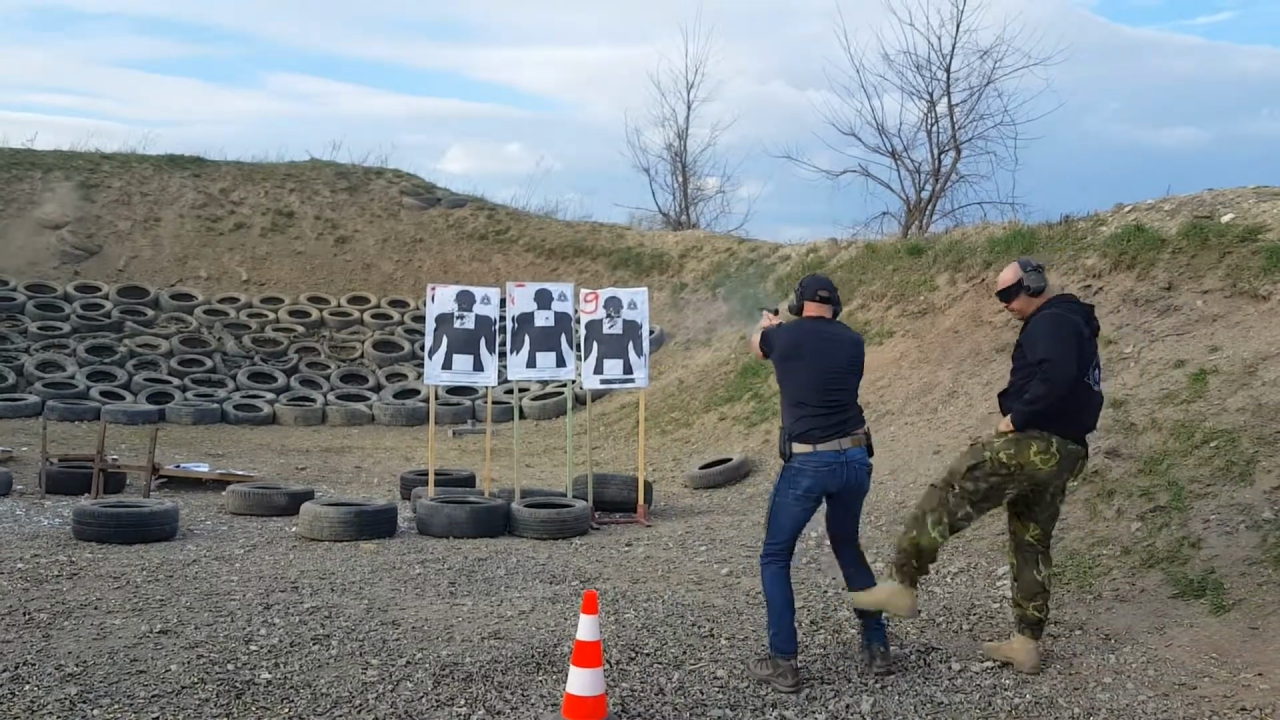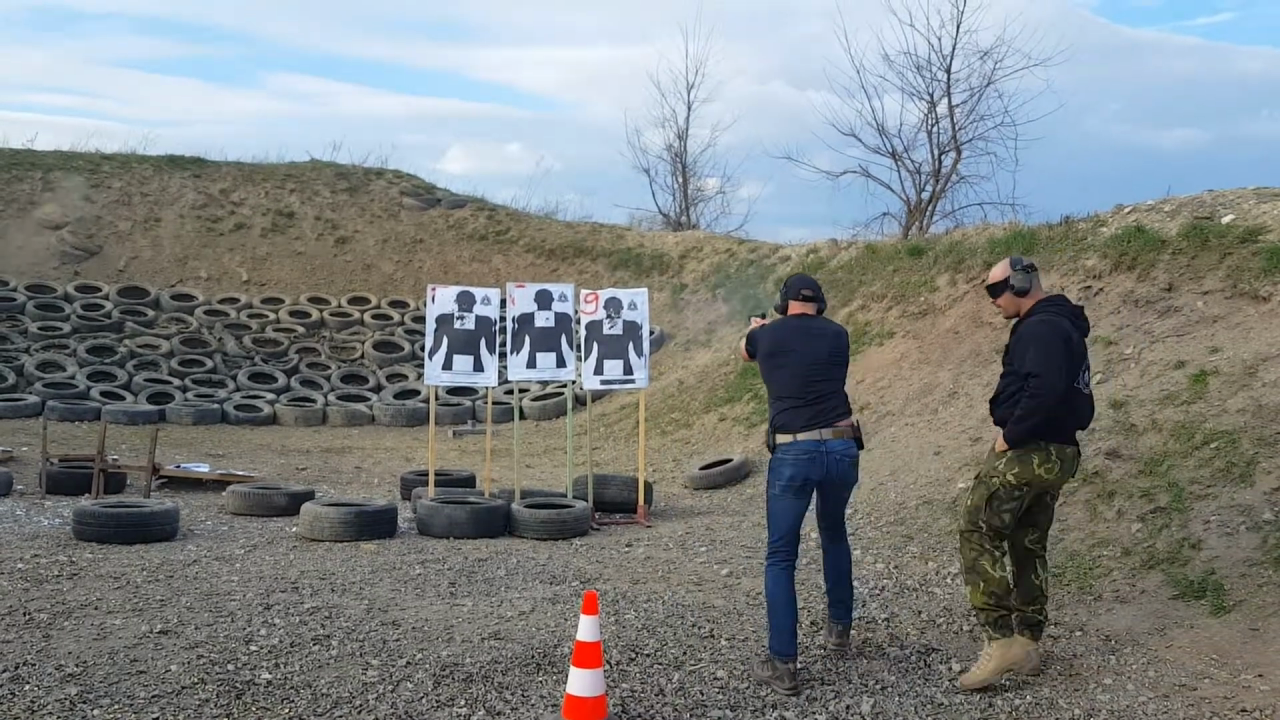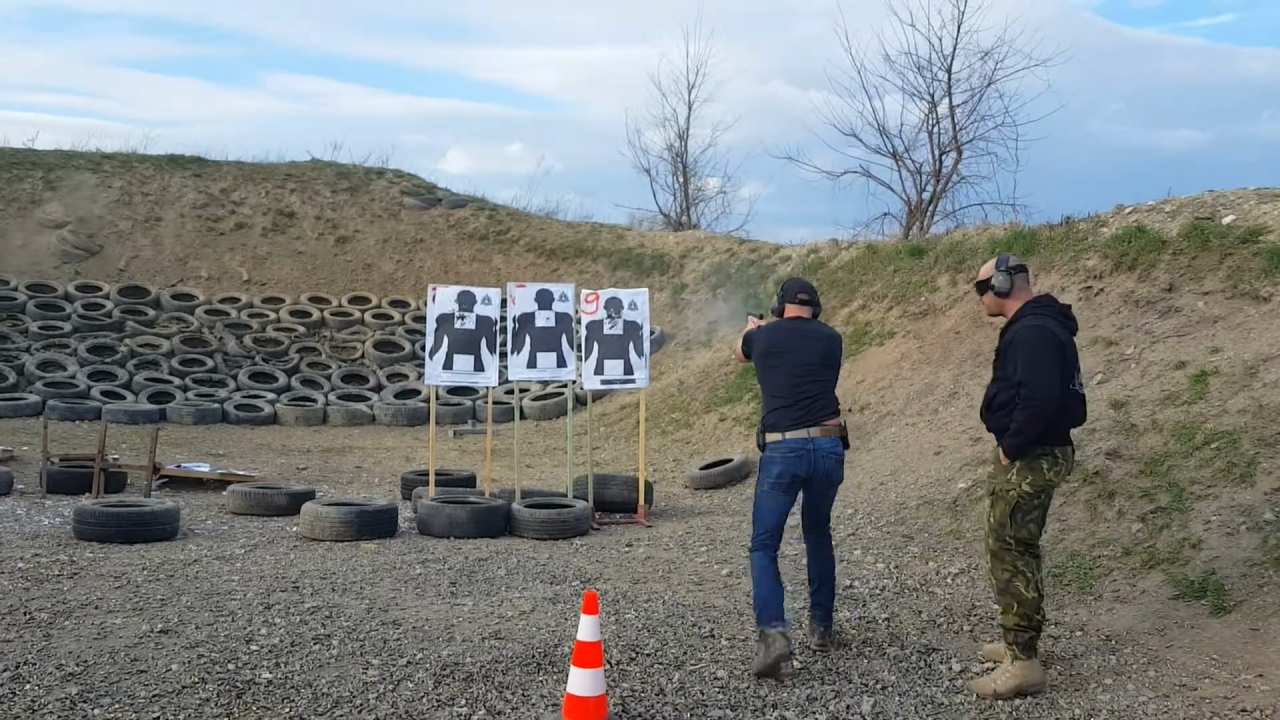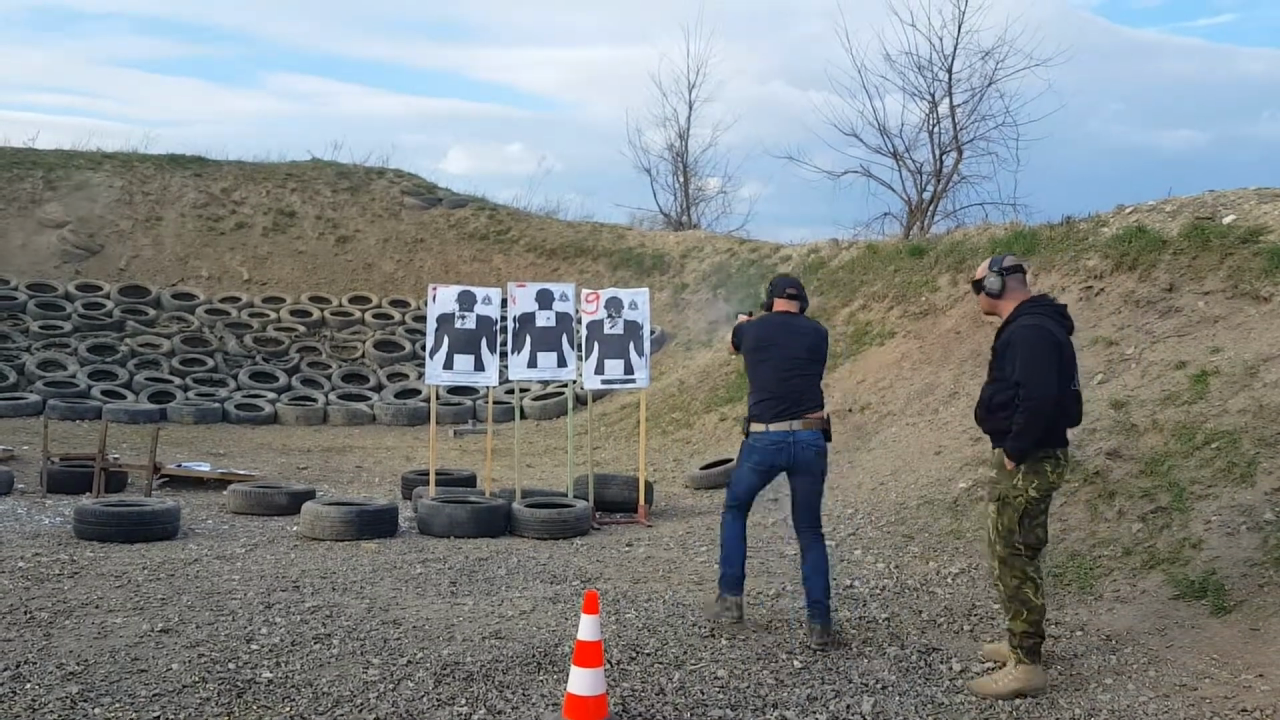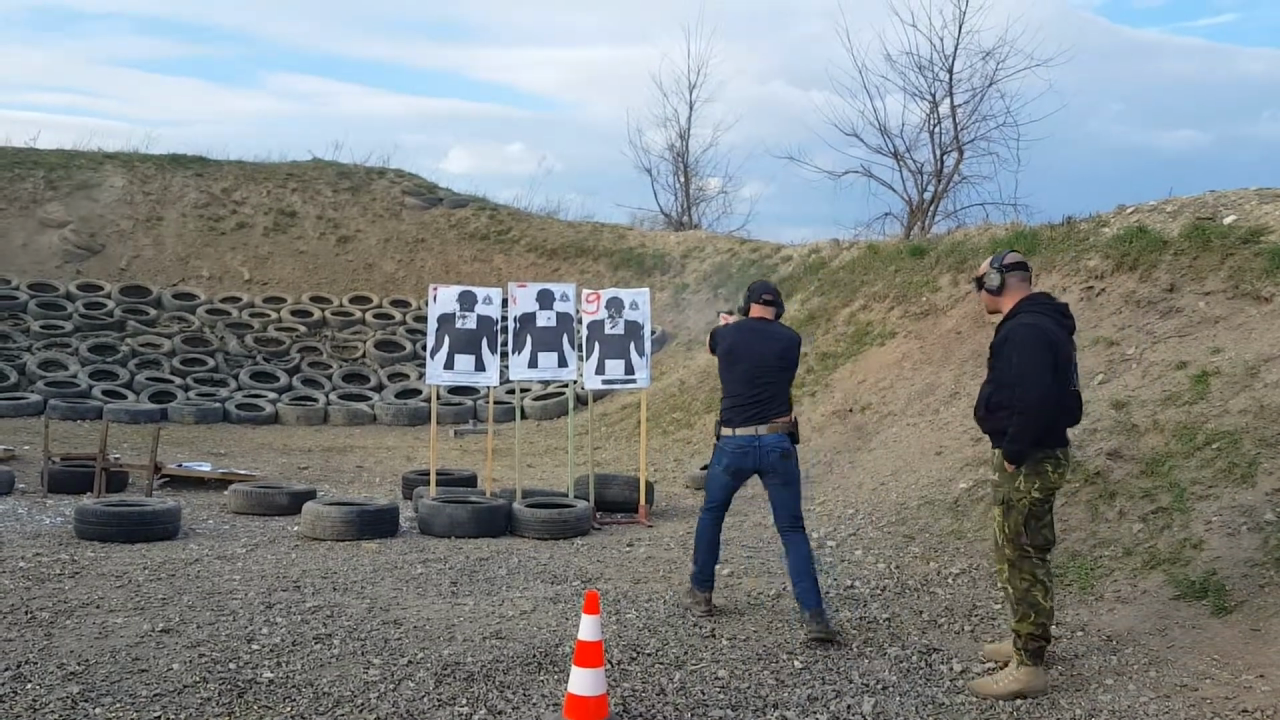
dt=0.2s
person 1, frame 1
left shoulder: (1050, 324)
right shoulder: (1071, 326)
left elbow: (1057, 376)
right elbow: (1074, 393)
left wrist: (1017, 418)
left hip: (1031, 444)
right hip: (1066, 452)
left knee: (941, 502)
right knee: (1032, 547)
left ankle: (901, 587)
right ankle: (1027, 643)
person 1, frame 2
left shoulder: (1040, 328)
right shoulder: (1060, 326)
left elbow: (1045, 390)
left wrist: (1011, 434)
left hip: (1026, 453)
right hip: (1056, 453)
left knee: (978, 537)
right knee: (1028, 547)
left ankle: (1003, 642)
right ankle: (1025, 639)
person 1, frame 3
left shoulder: (1031, 332)
right shoulder: (1041, 326)
left elbow: (1040, 400)
left wrist: (1012, 447)
left hip: (1026, 459)
right hip: (1042, 455)
left knee: (1006, 554)
right knee: (1022, 552)
left ankle: (1023, 664)
right ankle: (1021, 644)
person 1, frame 4
left shoulder: (1028, 332)
right shoulder: (1035, 325)
left elbow: (1038, 401)
left wrist: (1015, 451)
left hip: (1026, 462)
right hip: (1036, 457)
left knee: (1012, 558)
right knee: (1021, 554)
left ankle: (1026, 666)
right ankle: (1022, 644)
person 1, frame 5
left shoulder: (1023, 330)
right shoulder: (1047, 323)
left elbow: (1029, 402)
left wrist: (1012, 453)
left hip: (1028, 461)
right hip: (1043, 454)
left knee: (1022, 559)
right knee: (1025, 555)
left ankle: (1029, 667)
right ankle: (1025, 644)
person 2, frame 1
left shoulder: (780, 336)
right shoulder: (853, 340)
left elbow: (758, 345)
left hip: (806, 462)
right hip: (855, 459)
left knee: (775, 558)
right knee: (847, 548)
left ankle: (782, 661)
right ankle: (876, 648)
person 2, frame 2
left shoulder: (766, 336)
right shoulder: (838, 335)
left elbow: (745, 351)
left hip: (793, 454)
right hip: (841, 449)
left knee: (781, 558)
right knee: (833, 533)
left ankle: (783, 663)
right ankle: (839, 626)
person 2, frame 3
left shoulder: (762, 338)
right shoulder: (831, 339)
left elbow: (742, 353)
left hip: (781, 451)
right hip: (827, 447)
left knee: (764, 548)
right knee: (818, 536)
left ankle: (774, 634)
right ankle: (822, 628)
person 2, frame 4
left shoulder: (750, 330)
right shoulder: (818, 333)
left elbow: (732, 345)
left hip: (764, 440)
right hip: (810, 439)
left knee: (734, 512)
right knee: (809, 531)
left ankle: (730, 597)
right ankle: (819, 625)
person 2, frame 5
left shoulder: (725, 335)
right shoulder: (791, 340)
left hip: (734, 443)
right hip: (778, 442)
left knee: (711, 515)
right knee: (792, 529)
left ankle: (700, 594)
right ankle: (813, 615)
